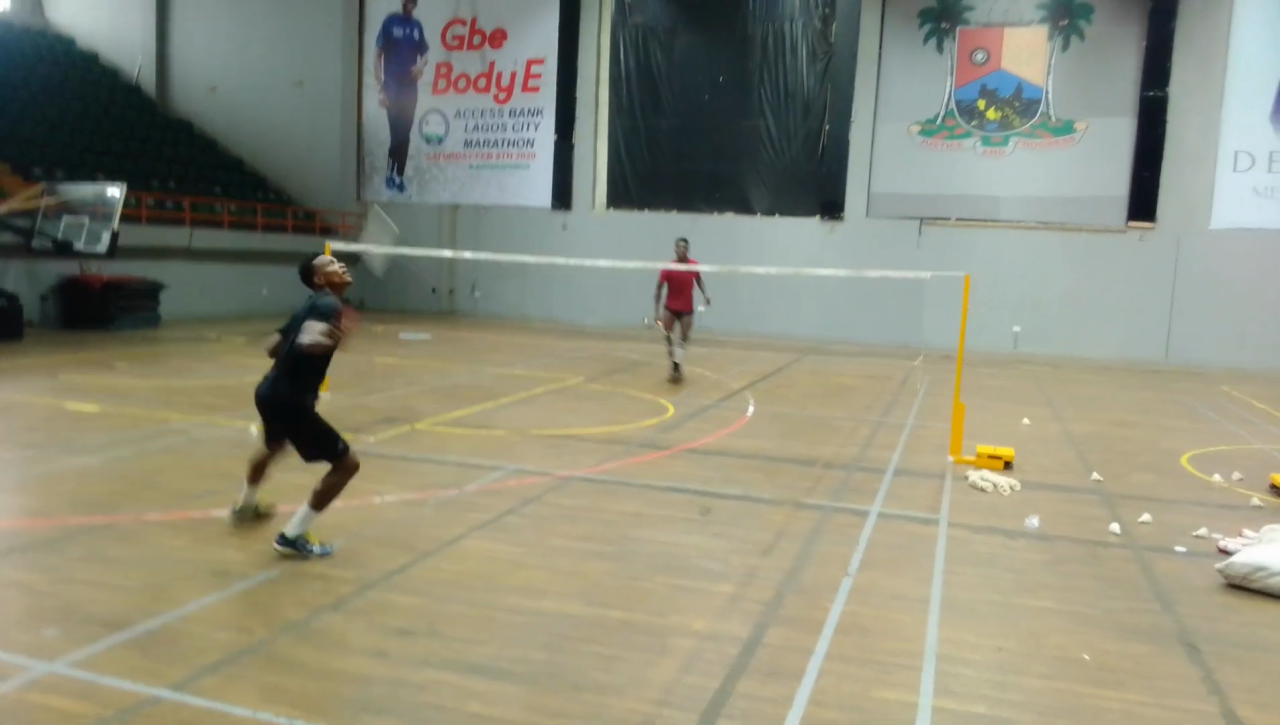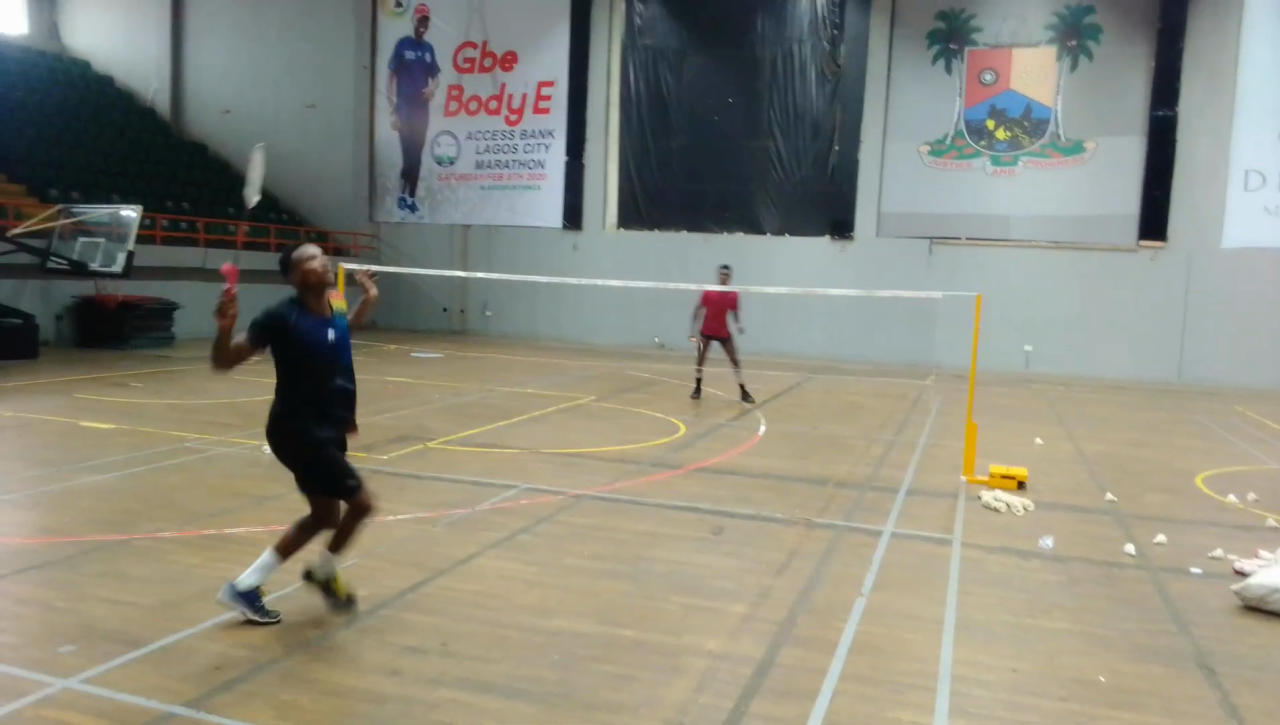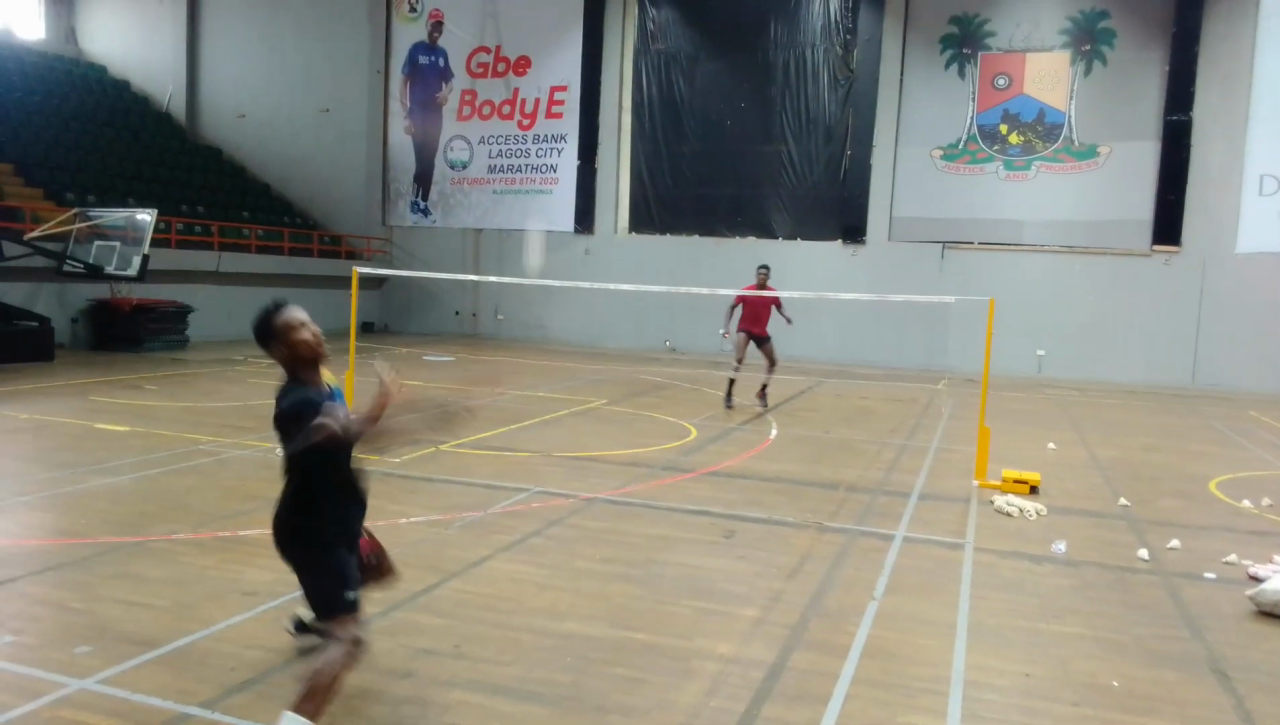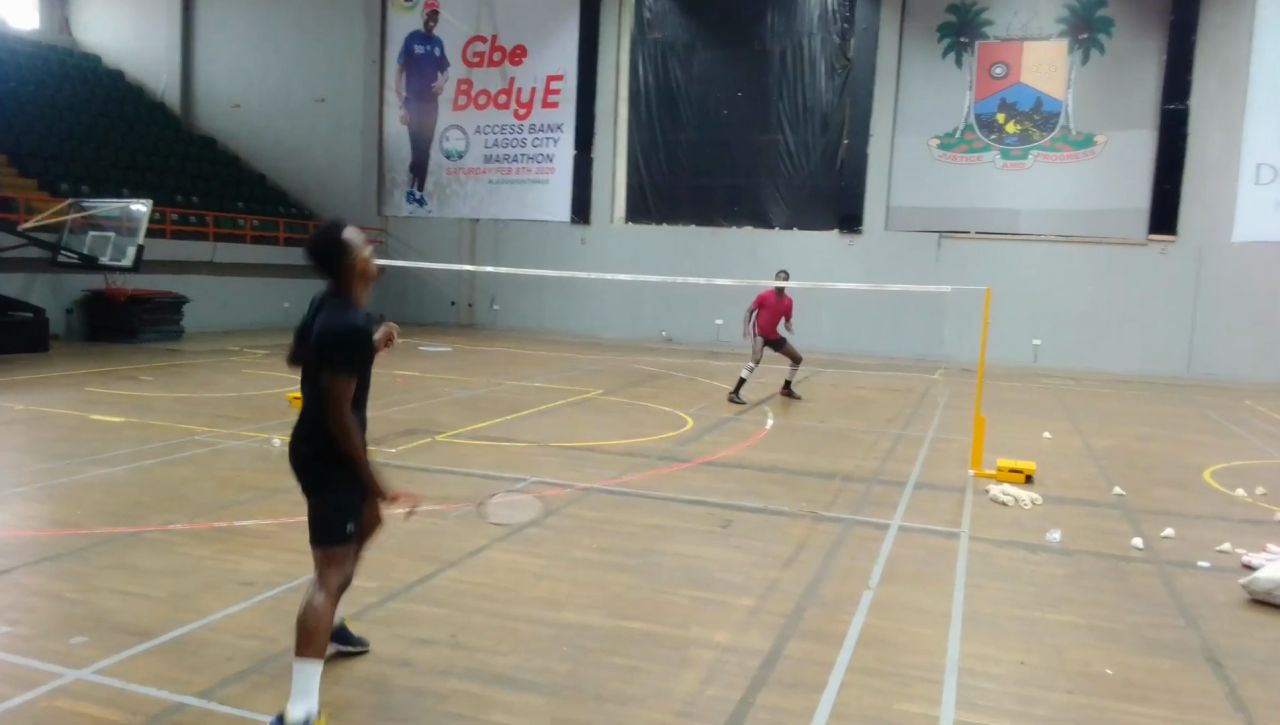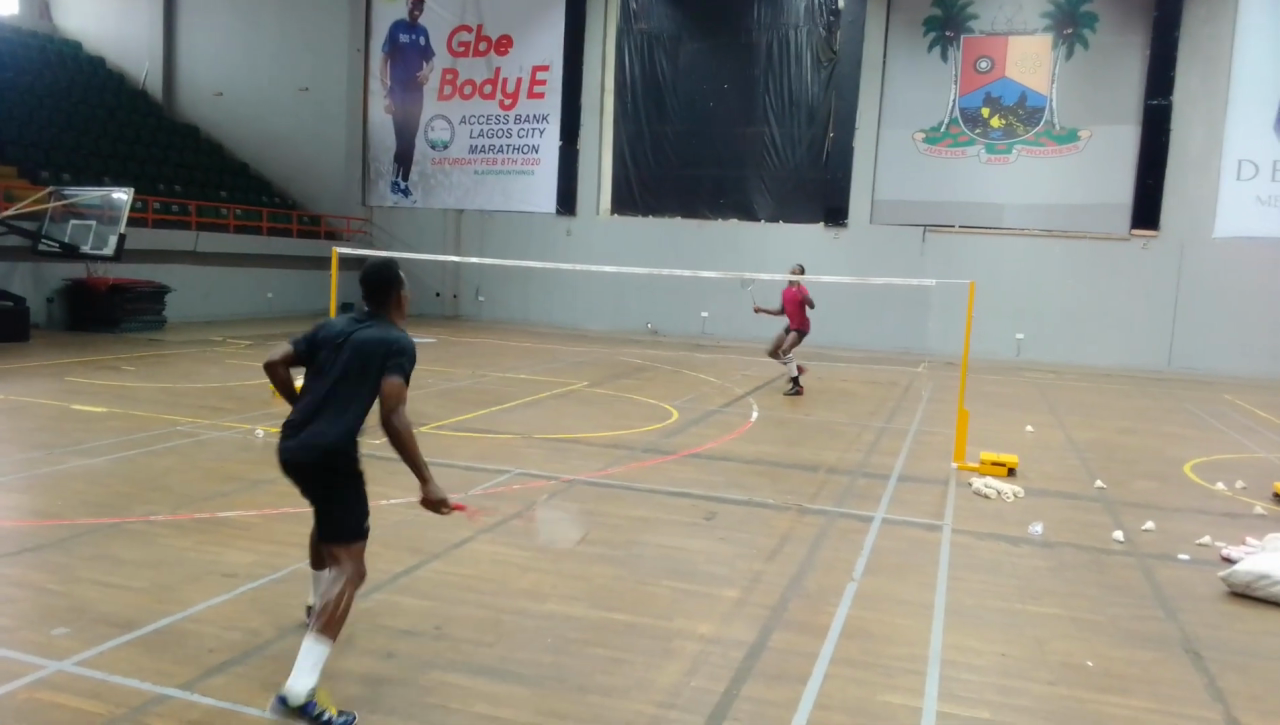
dt=0.3s
person 1, frame 1
left shoulder: (317, 305)
right shoulder: (328, 305)
left elbow: (274, 348)
right elbow: (306, 342)
right wrist: (328, 339)
left hip: (269, 394)
right hip: (288, 400)
left knee: (273, 449)
right knee: (347, 464)
left ankle: (246, 506)
right ankle: (292, 536)
person 1, frame 2
left shoulder: (334, 311)
right shoulder: (282, 317)
right elbow: (222, 360)
left wrist: (366, 305)
right wrist: (226, 323)
left hip: (329, 427)
right hip: (299, 431)
left knee: (325, 513)
right knee: (362, 503)
left ankle: (246, 587)
right ankle: (325, 572)
person 1, frame 3
left shoulder: (320, 387)
right shoulder: (297, 405)
right elbow: (335, 437)
left wrist: (378, 407)
left hip: (336, 519)
right hip: (313, 530)
right knee: (346, 640)
left ankle: (319, 619)
person 1, frame 4
left shoulder: (324, 306)
right shoulder: (351, 324)
left elbow: (296, 357)
right elbow: (339, 415)
right wrist: (369, 475)
left hip: (317, 448)
right hip: (329, 455)
left knee: (367, 519)
right knee: (334, 574)
left ankle: (329, 626)
person 1, frame 5
left shoulder: (332, 328)
right shoulder: (397, 344)
left elbow: (274, 363)
right elbow: (393, 416)
right wrist: (426, 481)
left hip: (294, 447)
right hip: (331, 454)
left knee: (332, 515)
right knee: (349, 568)
left ankle: (320, 611)
person 2, frame 1
left shoulder: (417, 26)
right shoulder: (390, 22)
left elbow: (424, 54)
right elbow: (378, 55)
left wrist: (421, 65)
right wrist: (381, 88)
left hip: (410, 87)
right hip: (393, 86)
left knee: (405, 134)
right knee: (397, 134)
left ankle: (399, 178)
right ankle: (391, 177)
person 2, frame 2
left shoulder: (429, 48)
right shoulder: (402, 45)
left elbow: (436, 76)
right elbow: (390, 77)
left wrist: (433, 88)
right wrist: (392, 110)
left hip: (422, 109)
right hip: (404, 109)
left knee: (417, 156)
right knee: (408, 155)
left ankle: (410, 199)
right ankle: (402, 198)
person 2, frame 3
left shoulder: (442, 53)
right shoulder: (416, 49)
left elbow: (449, 81)
right elbow: (404, 82)
left wrist: (446, 92)
right wrist: (406, 114)
left hip: (436, 114)
right hip: (418, 113)
left knee: (429, 161)
right knee: (421, 160)
left ankle: (423, 203)
right ankle: (415, 202)
person 2, frame 4
left shoulder: (438, 42)
right shoulder: (411, 38)
left elbow: (445, 70)
right elbow: (400, 71)
left wrist: (442, 81)
right wrist: (401, 104)
left hip: (431, 103)
right hip: (413, 103)
left knee: (425, 150)
right knee: (417, 150)
left ankle: (419, 193)
right ankle: (410, 193)
person 2, frame 5
left shoulder: (423, 32)
right shoulder: (396, 27)
left elbow: (430, 60)
right elbow: (384, 60)
left wrist: (427, 71)
right wrist: (386, 93)
left hip: (416, 93)
right hip: (398, 92)
left knee: (410, 140)
right knee: (402, 140)
left ankle: (404, 183)
right ankle: (395, 183)
